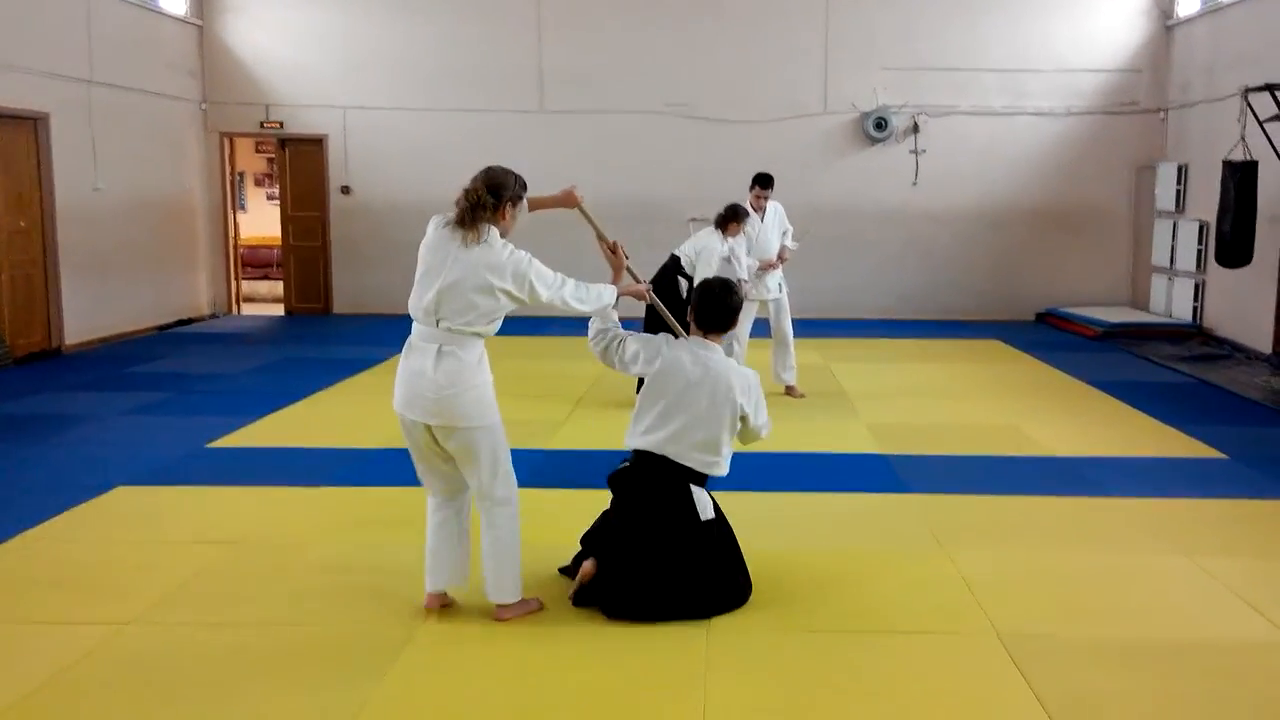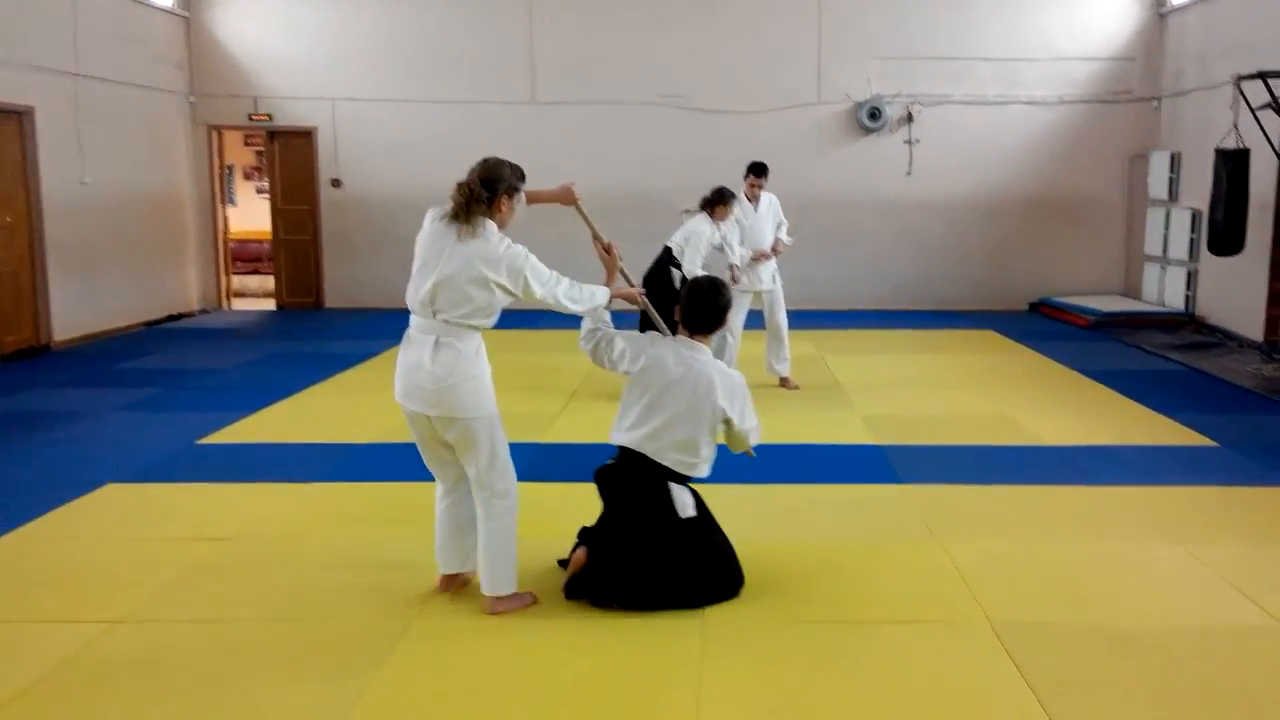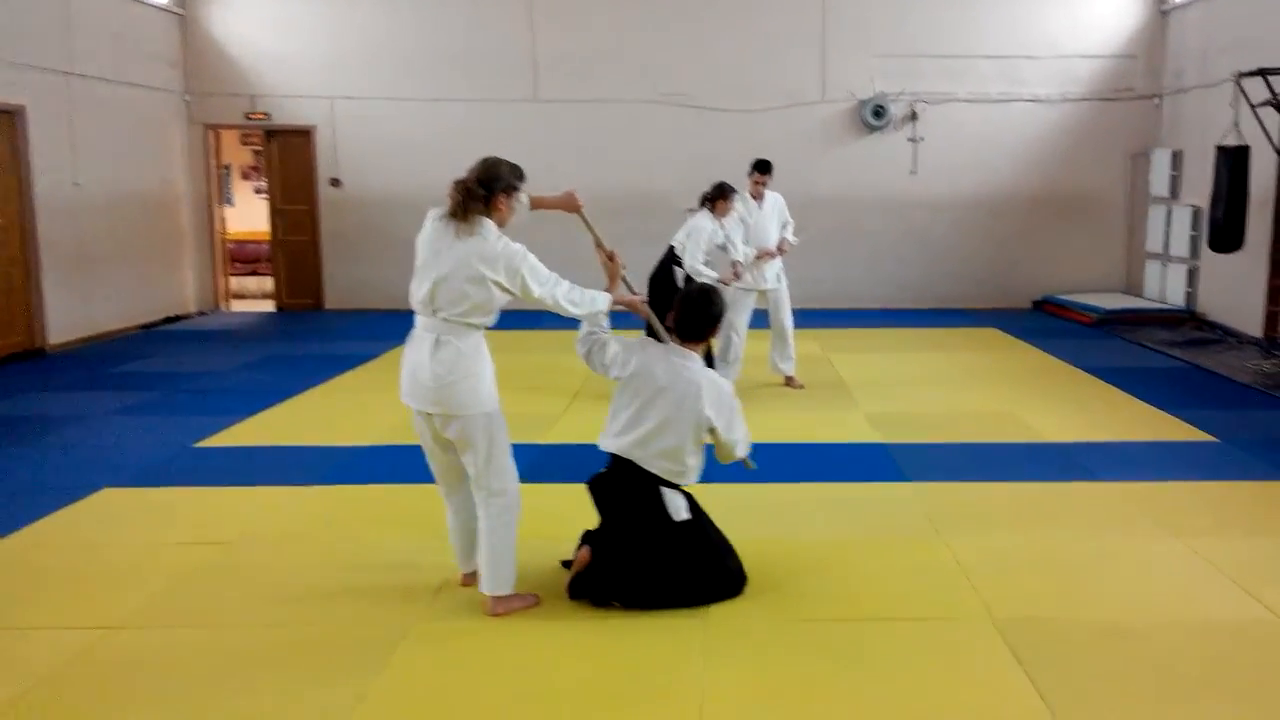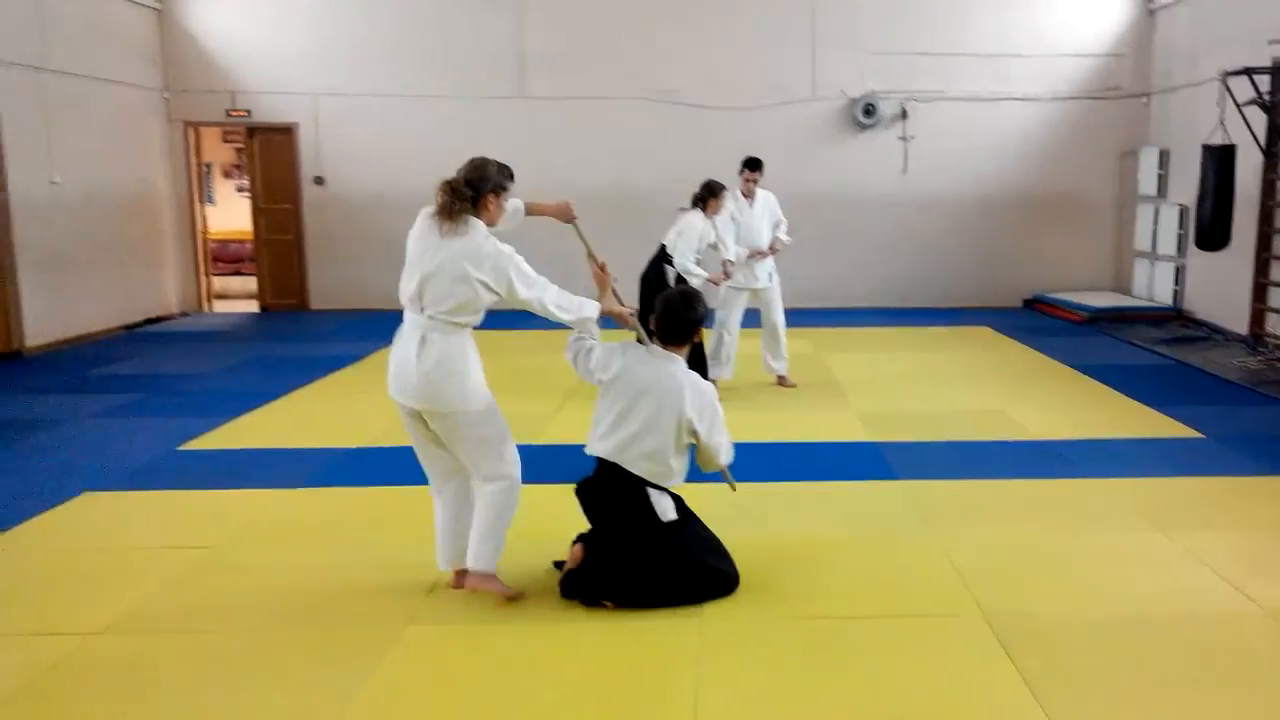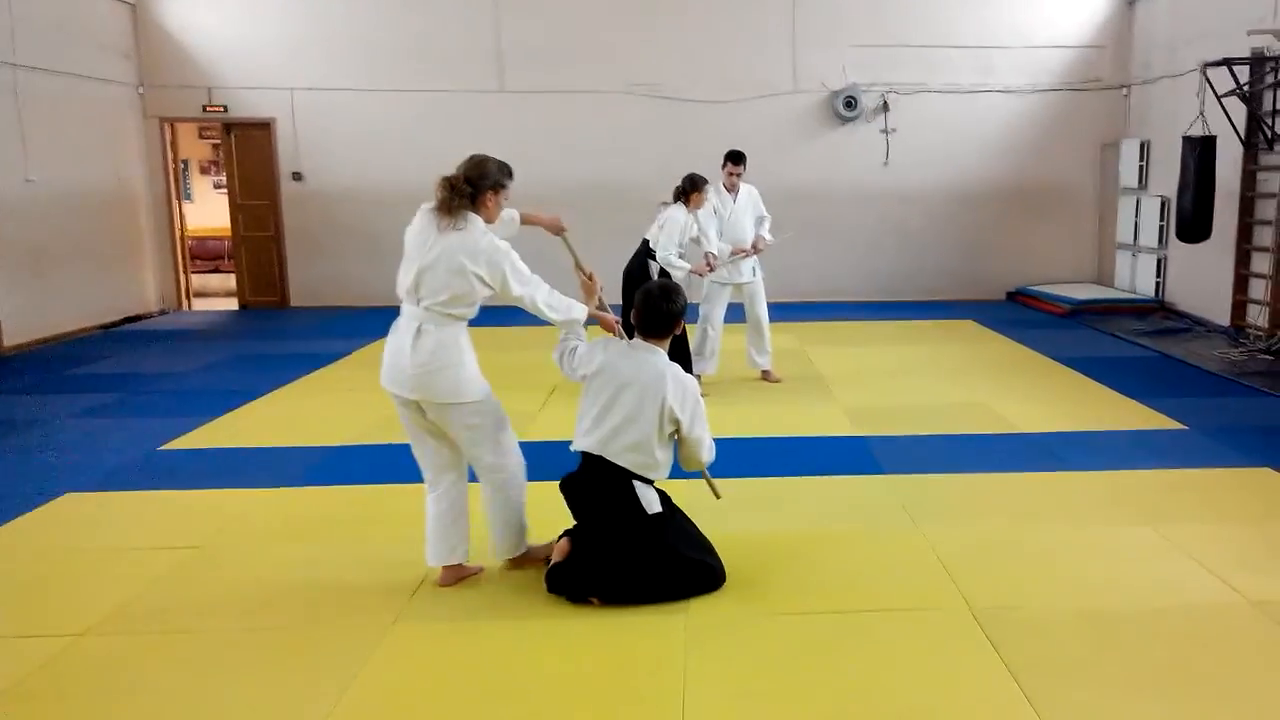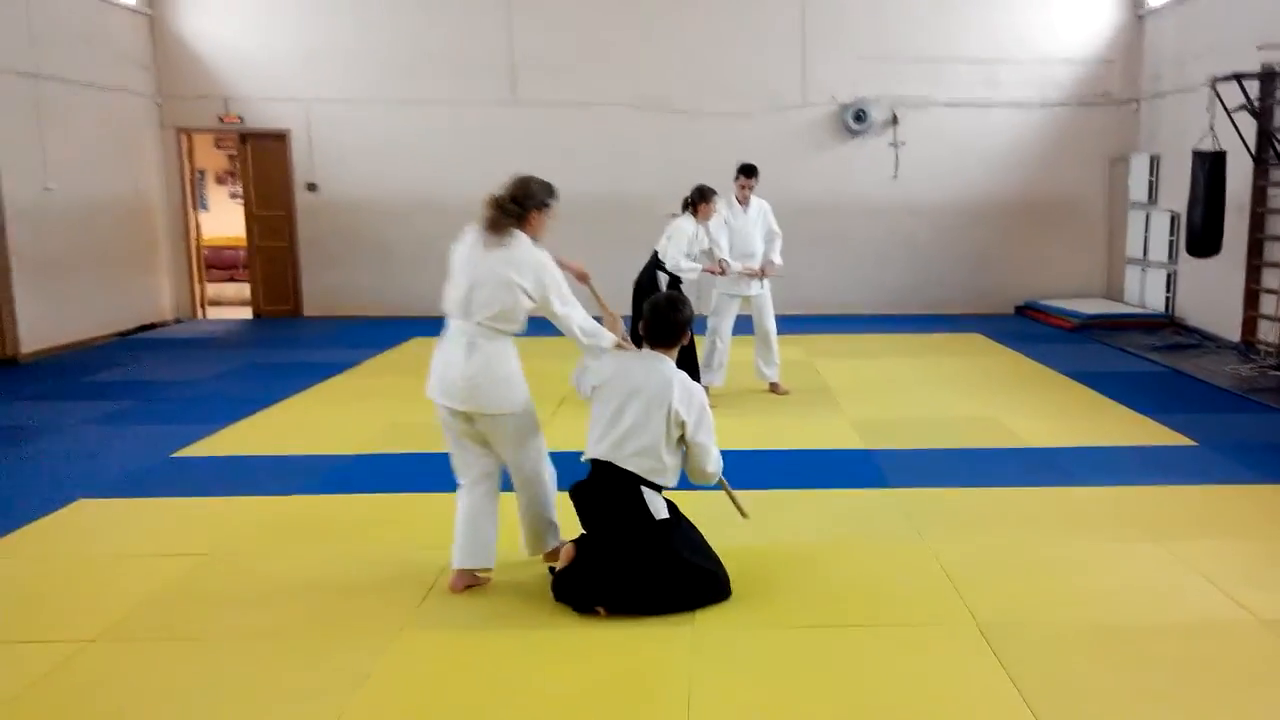
dt=0.2s
person 1, frame 1
left shoulder: (437, 231)
right shoulder: (508, 262)
left elbow: (479, 214)
right elbow: (569, 293)
left wrist: (549, 201)
right wrist: (623, 290)
left hip: (414, 374)
right hip: (460, 380)
left knee: (444, 491)
right knee: (496, 495)
left ankle: (438, 588)
right ankle: (506, 598)
person 1, frame 2
left shoulder: (434, 224)
right shoulder: (503, 255)
left elbow: (478, 207)
right elbow: (562, 293)
left wrist: (546, 196)
right wrist: (615, 292)
left hip: (414, 364)
right hip: (459, 372)
left knee: (452, 479)
right knee: (495, 486)
left ankle: (454, 569)
right ankle: (499, 591)
person 1, frame 3
left shoulder: (435, 224)
right shoulder: (502, 253)
left elbow: (482, 210)
right elbow: (561, 295)
left wrist: (549, 203)
right wrist: (617, 299)
left hip: (420, 364)
right hip: (461, 369)
left knee: (455, 480)
right knee: (495, 486)
left ankle: (471, 566)
right ankle: (498, 592)
person 1, frame 4
left shoulder: (425, 223)
right shoulder: (489, 254)
left elbow: (475, 213)
right elbow: (548, 298)
right wrist: (605, 309)
left hip: (408, 362)
right hip: (449, 368)
left knee: (447, 475)
right knee: (499, 470)
left ankle: (460, 565)
right ankle: (482, 569)
person 1, frame 5
left shoulder: (425, 219)
right shoulder: (487, 249)
left elbow: (482, 219)
right elbow: (540, 297)
left wrist: (534, 219)
right wrist: (594, 314)
left hip: (402, 356)
right hip: (444, 360)
left knee: (441, 469)
right knee: (500, 459)
left ankle: (450, 562)
right ankle: (514, 550)
person 1, frame 6
left shoulder: (471, 240)
right shoulder: (534, 264)
right elbow: (574, 320)
left wrist: (560, 266)
right wrist: (619, 343)
left hip: (450, 367)
right hip: (492, 372)
left knee: (476, 474)
right knee: (531, 465)
left ankle: (466, 567)
right ankle: (548, 545)
person 2, frame 1
left shoulder: (660, 351)
right shoulder: (743, 380)
left elbow: (603, 339)
right elbow: (754, 432)
left wrist: (615, 281)
left hip: (637, 480)
right hip: (682, 497)
right knee: (728, 588)
left ankle: (597, 565)
right ankle: (615, 586)
person 2, frame 2
left shoulder: (646, 349)
right shoulder: (728, 381)
left elbow: (594, 338)
right elbow: (745, 441)
left hip: (621, 478)
right hip: (665, 495)
right knee: (722, 579)
left ankle: (592, 554)
right ankle: (614, 580)
person 2, frame 3
left shoulder: (636, 354)
right shoulder: (716, 389)
left elbow: (590, 342)
right elbow: (733, 451)
left wrist: (609, 289)
left hip: (613, 487)
right hip: (658, 502)
right knee: (726, 577)
left ankle: (595, 553)
right ankle: (621, 584)
person 2, frame 4
left shoulder: (619, 358)
right shoulder: (698, 391)
left elbow: (580, 348)
right elbow: (715, 459)
left wrist: (599, 298)
left hip: (601, 491)
right hip: (644, 504)
right knee: (719, 576)
left ankle: (589, 553)
right ankle: (618, 584)
person 2, frame 5
left shoulder: (601, 353)
right shoulder: (681, 384)
left elbow: (566, 353)
right elbow: (698, 458)
left hip: (586, 486)
right hip: (628, 497)
right knee: (706, 572)
left ankle: (575, 547)
right ankle: (603, 581)
person 2, frame 6
left shoulder: (610, 364)
right shoulder: (688, 391)
left elbow: (583, 381)
right elbow: (705, 471)
right wrist: (703, 459)
left hip: (596, 492)
right hip: (637, 503)
right knee: (711, 582)
left ankle: (580, 556)
right ankle: (611, 591)
person 3, frame 1
left shoulder: (777, 210)
left elbow: (787, 230)
left wrist: (786, 247)
right wrist: (758, 264)
left hip: (774, 280)
right hip: (750, 282)
left knee: (784, 332)
right knee: (737, 334)
left ankle: (788, 382)
person 3, frame 2
left shoulder: (772, 201)
right shoulder: (734, 206)
left elbow: (781, 224)
right elbow: (729, 245)
left wrist: (780, 240)
right wrist: (751, 255)
left hip: (768, 271)
right hip: (743, 273)
left knee: (778, 324)
right knee: (731, 326)
left ankle: (783, 374)
person 3, frame 3
left shoulder: (777, 200)
right shoulder: (737, 205)
left elbow: (787, 223)
right elbow: (733, 243)
left wrist: (786, 240)
right wrist: (756, 253)
left hip: (773, 270)
right hip: (747, 272)
left knee: (783, 323)
right knee: (734, 325)
left ankle: (787, 373)
right ankle: (722, 375)
person 3, frame 4
left shoulder: (769, 199)
right shoulder: (728, 203)
left elbow: (780, 222)
right elbow: (724, 241)
left wrist: (778, 239)
right wrist: (747, 253)
left hip: (765, 269)
right hip: (739, 272)
left knee: (775, 322)
right knee: (726, 324)
left ankle: (780, 372)
right ankle: (714, 374)
person 3, frame 5
left shoulder: (751, 193)
right shoulder: (711, 196)
left elbow: (763, 218)
left wrist: (761, 237)
right wrist: (731, 249)
left hip: (749, 265)
right hip: (721, 267)
left knee: (759, 316)
right knee: (710, 319)
left ankle: (764, 367)
right ankle: (697, 370)
person 3, frame 6
left shoulder: (763, 207)
right shoulder: (722, 208)
left elbow: (774, 236)
right elbow: (717, 245)
left wrist: (771, 261)
right wrist: (739, 268)
left hip: (758, 278)
right hip: (730, 279)
left knee: (767, 329)
right knee: (718, 330)
left ankle: (772, 379)
right ankle: (706, 381)
person 4, frame 1
left shoulder: (717, 234)
right shoulder: (713, 245)
left elbow: (735, 250)
left wrist: (741, 280)
left hip: (674, 285)
right hip: (671, 287)
person 4, frame 2
left shoulder: (708, 223)
right shoulder: (702, 230)
left elbow: (723, 241)
right elbow: (691, 269)
left hip: (669, 279)
right hip: (664, 281)
person 4, frame 3
left shoulder: (711, 221)
right shoulder: (703, 224)
left elbow: (726, 241)
right elbow: (692, 264)
left wrist: (737, 262)
right wrist: (719, 278)
left hip: (679, 276)
right hip: (670, 278)
person 4, frame 4
left shoulder: (703, 221)
right shoulder: (693, 223)
left elbow: (718, 241)
right elbow: (682, 263)
left wrist: (727, 261)
right wrist: (709, 278)
left hip: (672, 277)
right hip: (663, 277)
person 4, frame 5
left shoulder: (687, 215)
right shoulder: (676, 217)
left elbow: (701, 236)
right elbow: (665, 255)
left wrist: (709, 253)
right wrist: (693, 269)
left hip: (656, 272)
right hip: (644, 272)
person 4, frame 6
left shoulder: (697, 227)
right shoulder: (684, 227)
left elbow: (708, 247)
right elbow: (674, 263)
left wrist: (719, 262)
right wrist: (705, 268)
left hip: (666, 284)
right hip: (654, 284)
